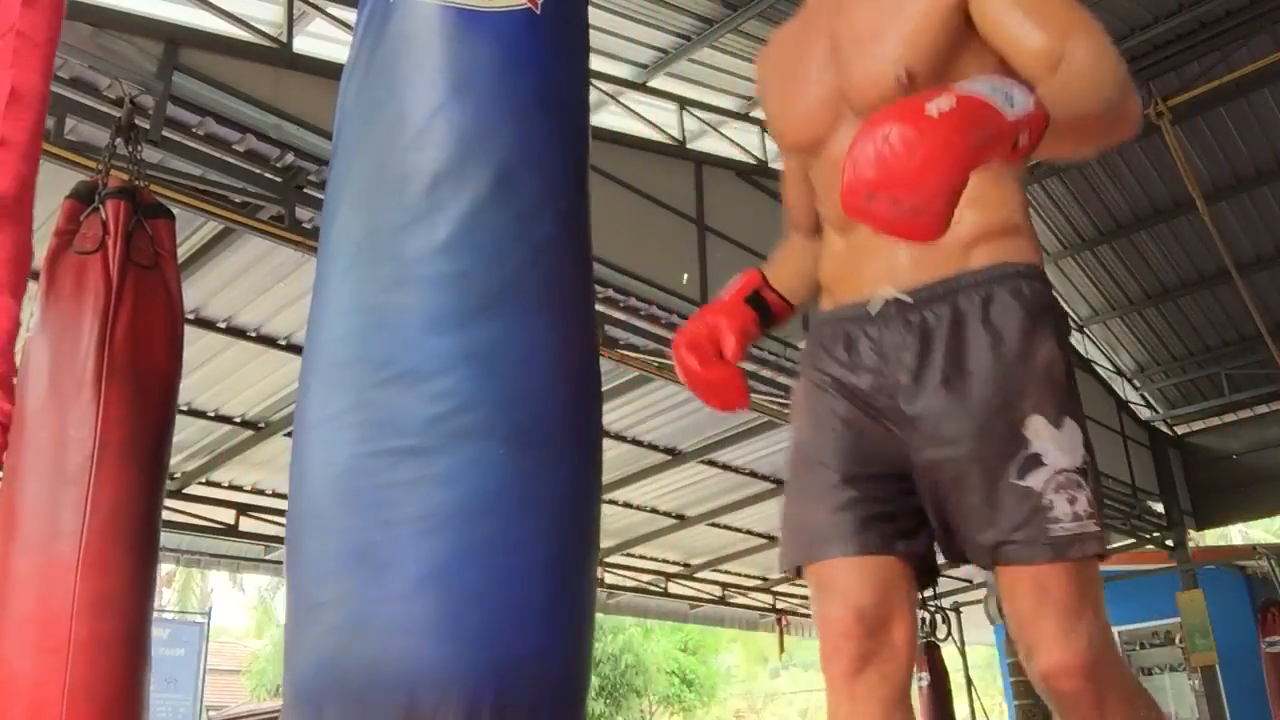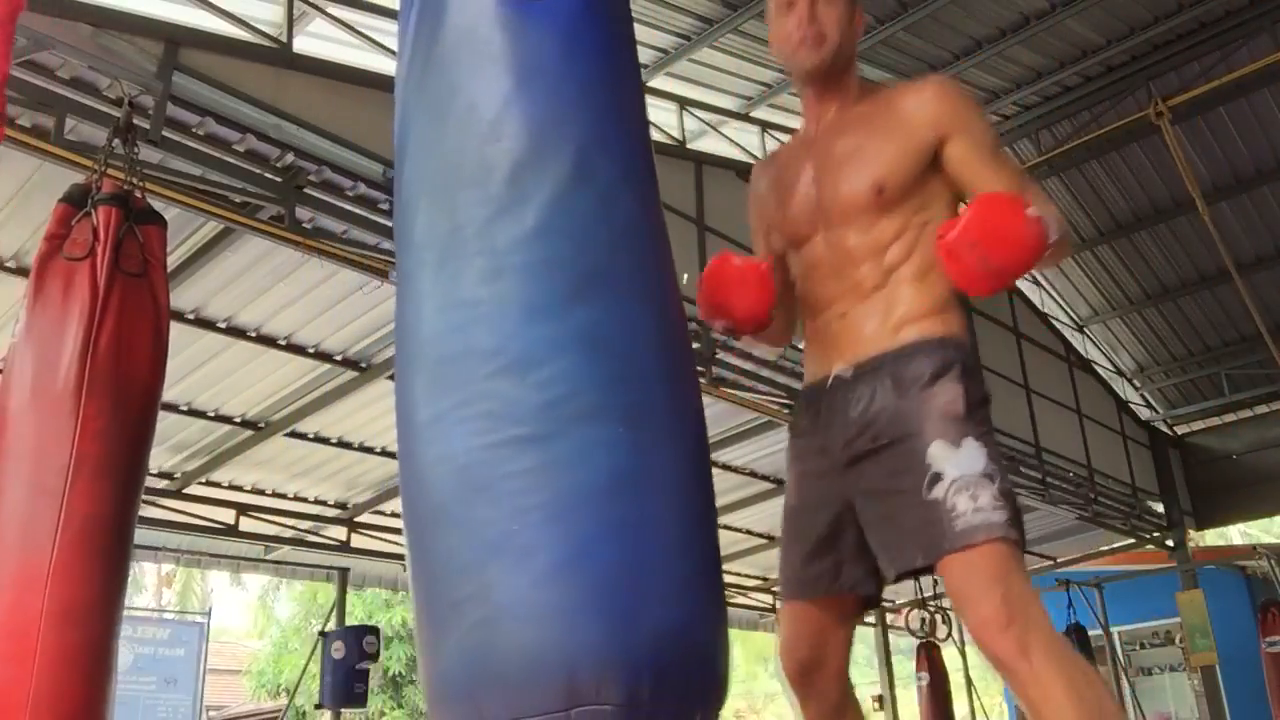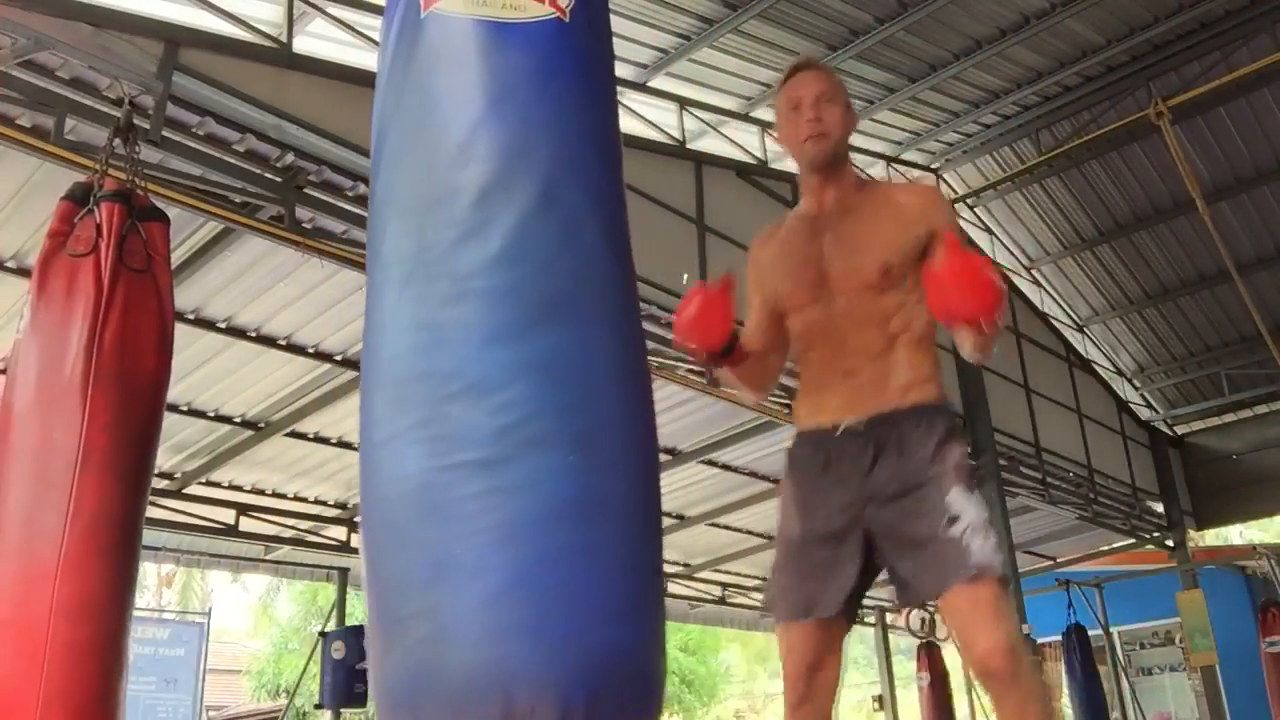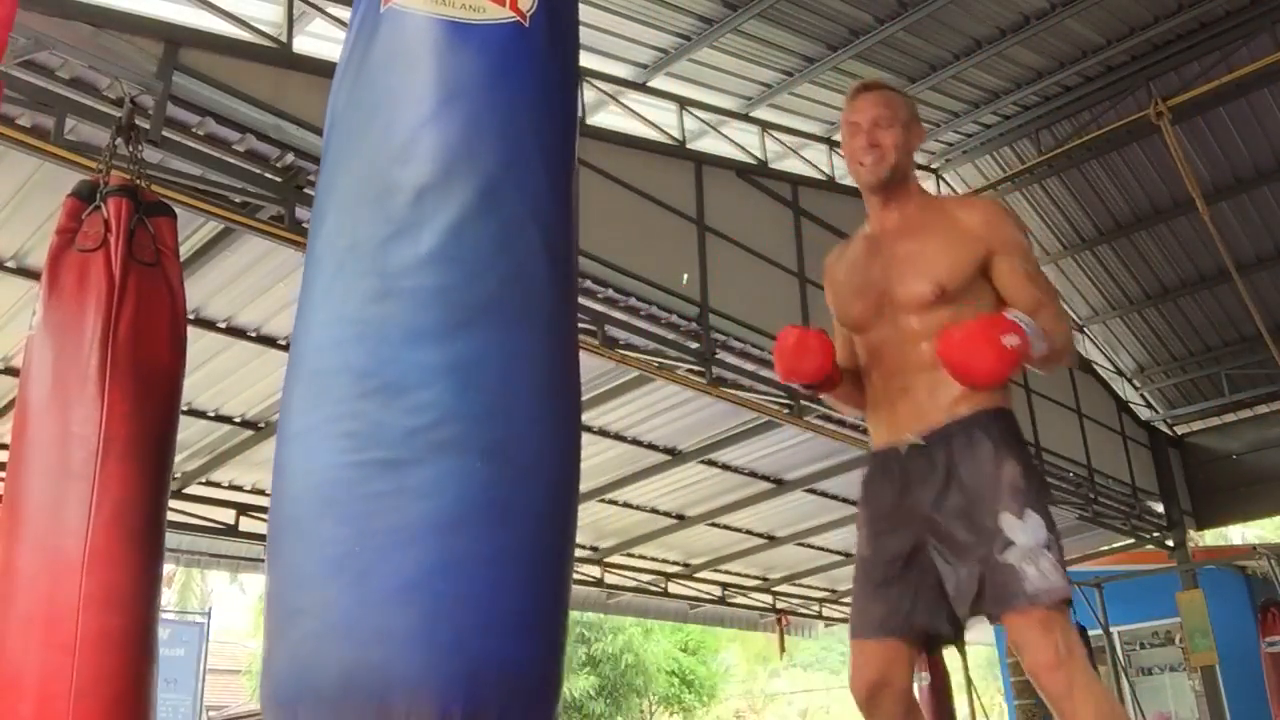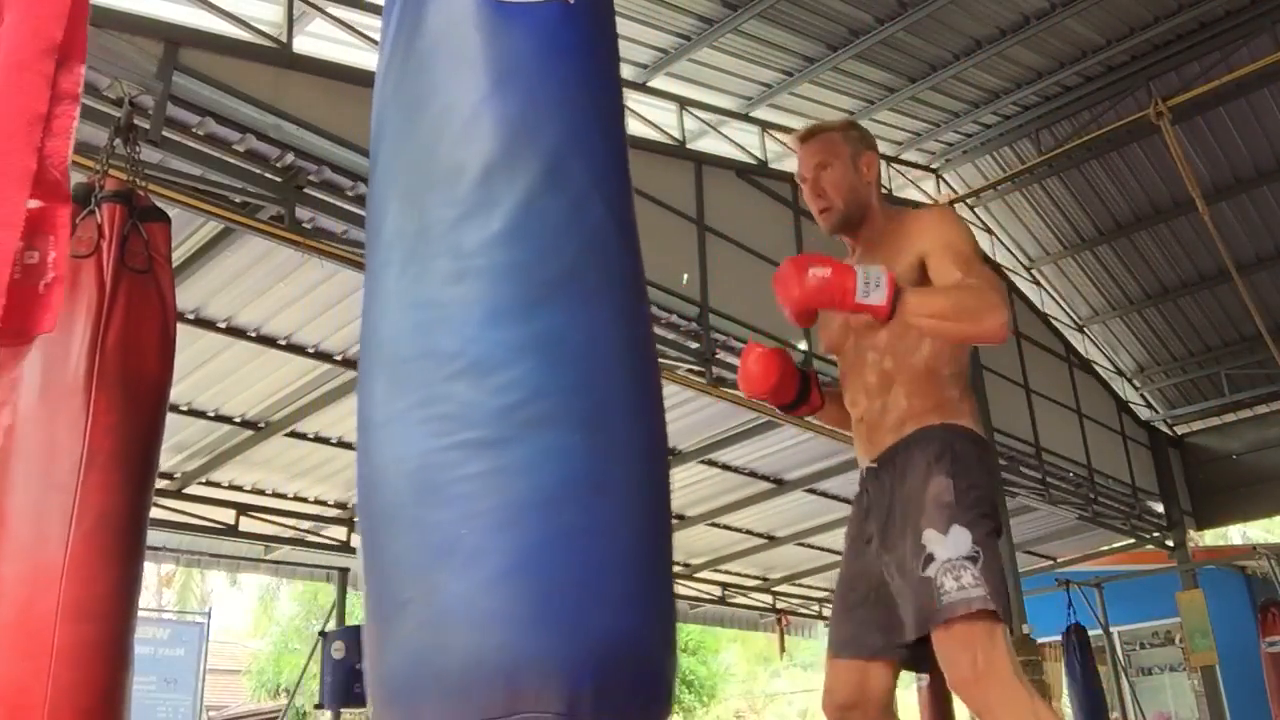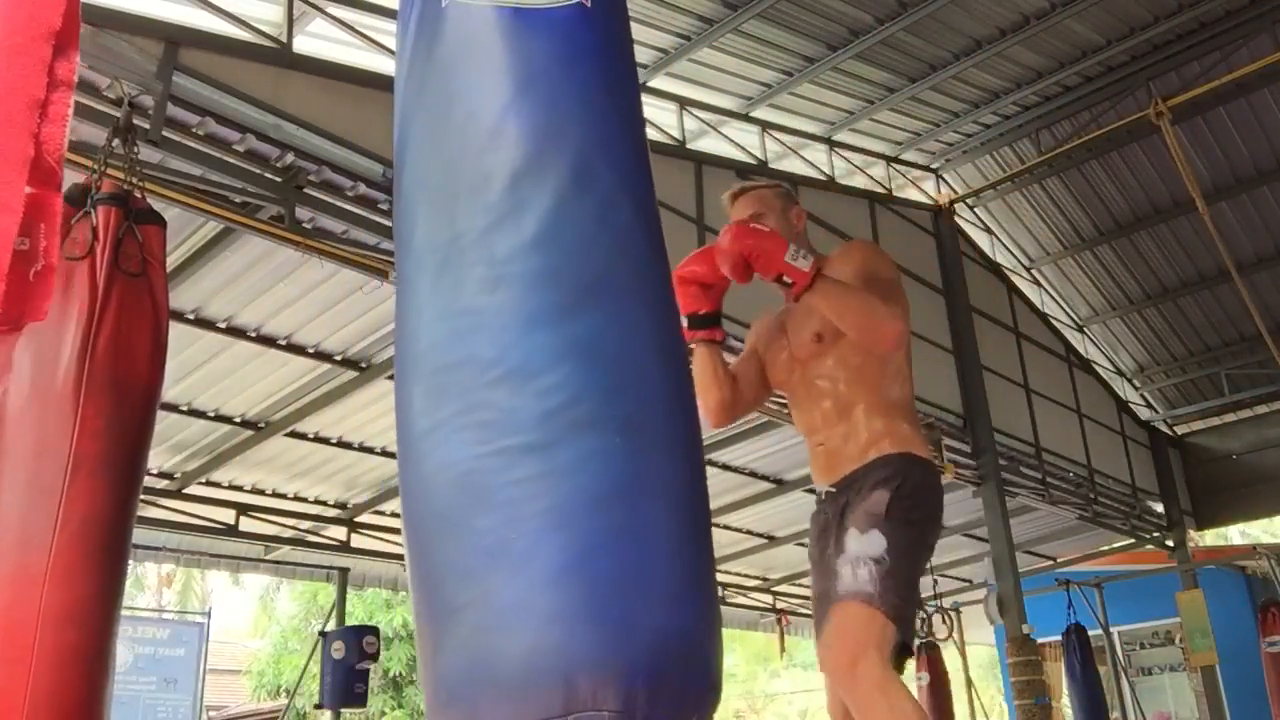
dt=0.7s
person 1, frame 1
right shoulder: (783, 59)
left elbow: (1113, 103)
left wrist: (989, 119)
right wrist: (743, 308)
left hip: (983, 323)
right hip: (844, 359)
left knee: (1068, 659)
right knee: (857, 645)
person 1, frame 2
left shoulder: (926, 107)
right shoulder: (771, 176)
left elbow: (1031, 214)
left wrist: (1029, 229)
right wrist: (733, 308)
left hip: (918, 387)
right hip: (821, 420)
left knee: (1004, 623)
right knee: (808, 660)
person 1, frame 3
left shoulder: (914, 206)
right shoulder: (769, 251)
left elbow: (979, 344)
right elbow: (758, 376)
left wrist: (974, 314)
right wrist: (717, 347)
left hip: (916, 445)
right hip: (819, 465)
left knee: (994, 649)
person 1, frame 4
left shoulder: (976, 222)
right shoulder: (842, 266)
left elbow: (1060, 340)
left wrist: (1023, 337)
right wrist: (820, 377)
left hip: (978, 451)
right hip: (892, 474)
left knee: (1053, 662)
person 1, frame 5
left shoulder: (929, 229)
right shoulder: (831, 291)
left elbow: (991, 316)
left wrist: (863, 290)
right wrist: (801, 395)
left hip: (939, 463)
right hip: (878, 491)
left knee: (977, 671)
person 1, frame 6
left shoulder: (854, 263)
right shoulder: (771, 331)
left elbow: (887, 333)
right elbow: (720, 409)
left wrist: (795, 265)
right wrist: (700, 314)
left hip: (892, 484)
right hip: (838, 508)
left knee: (851, 660)
